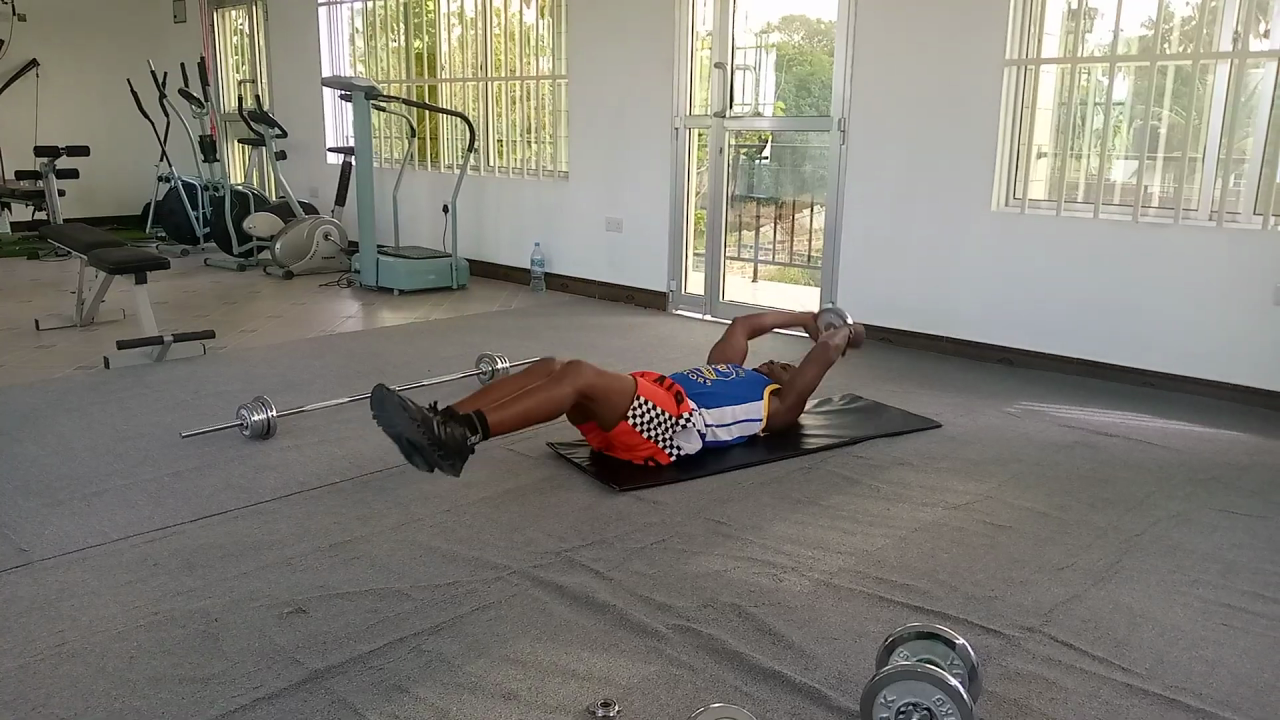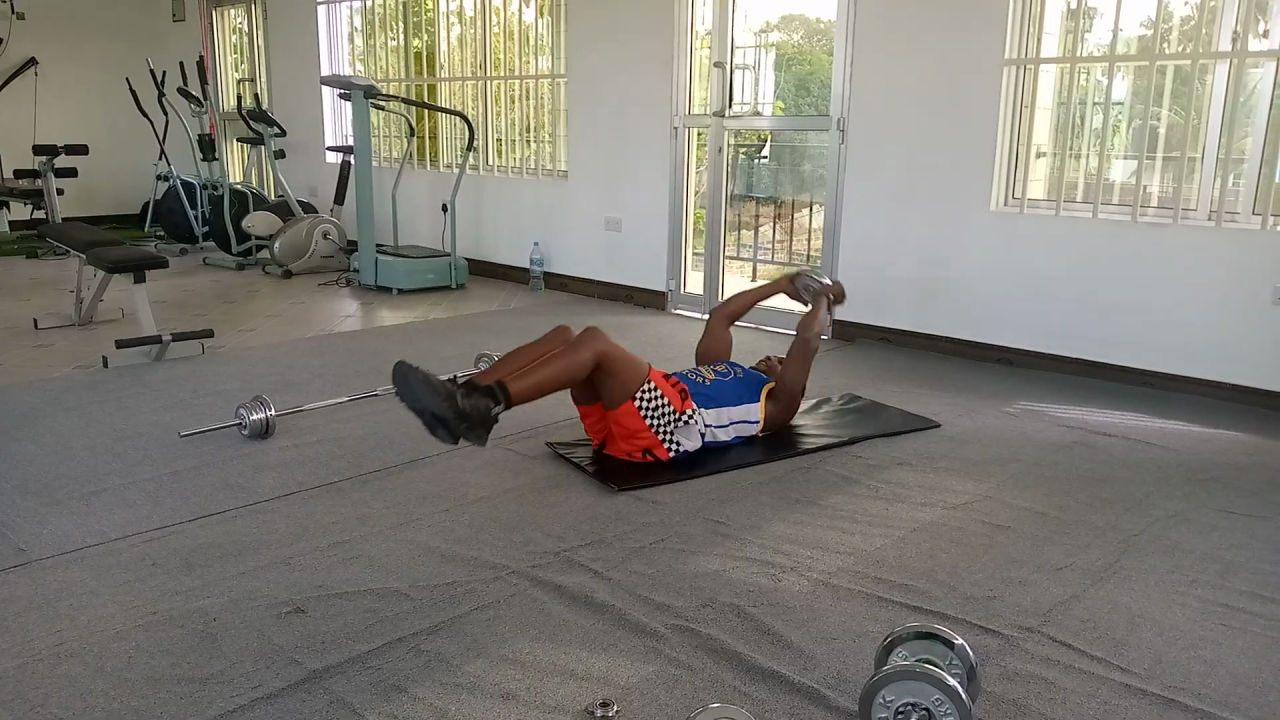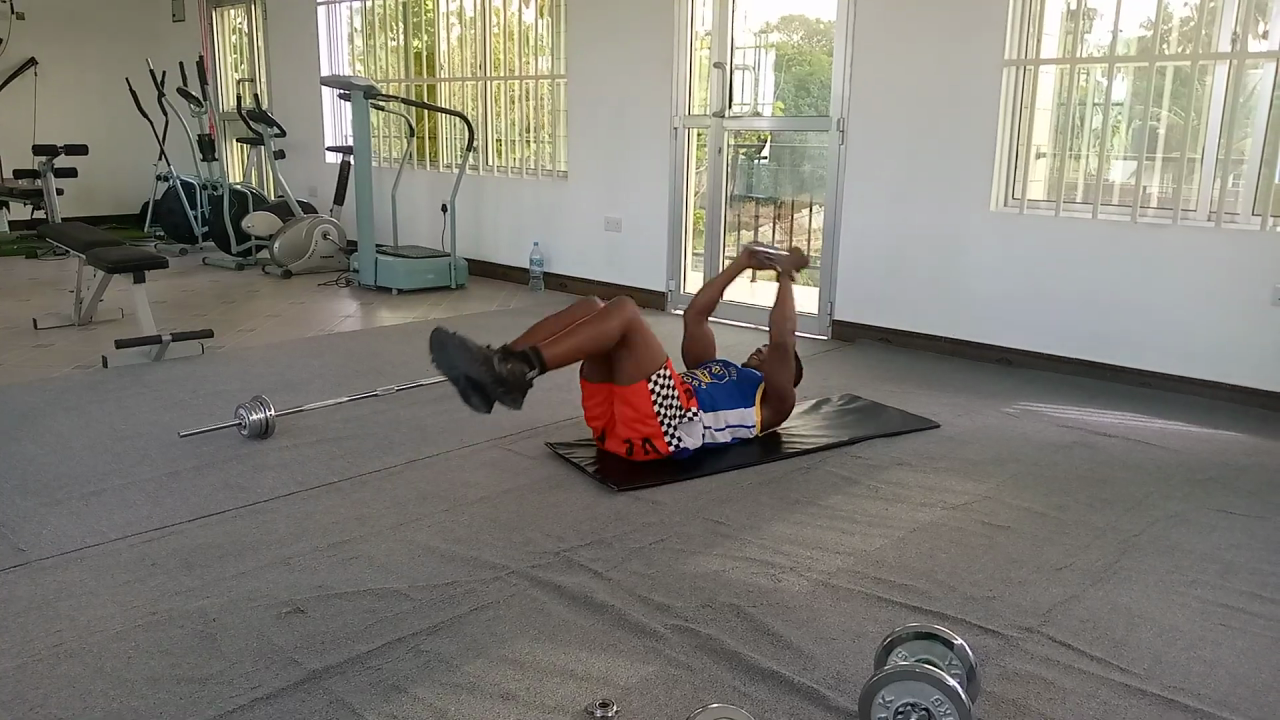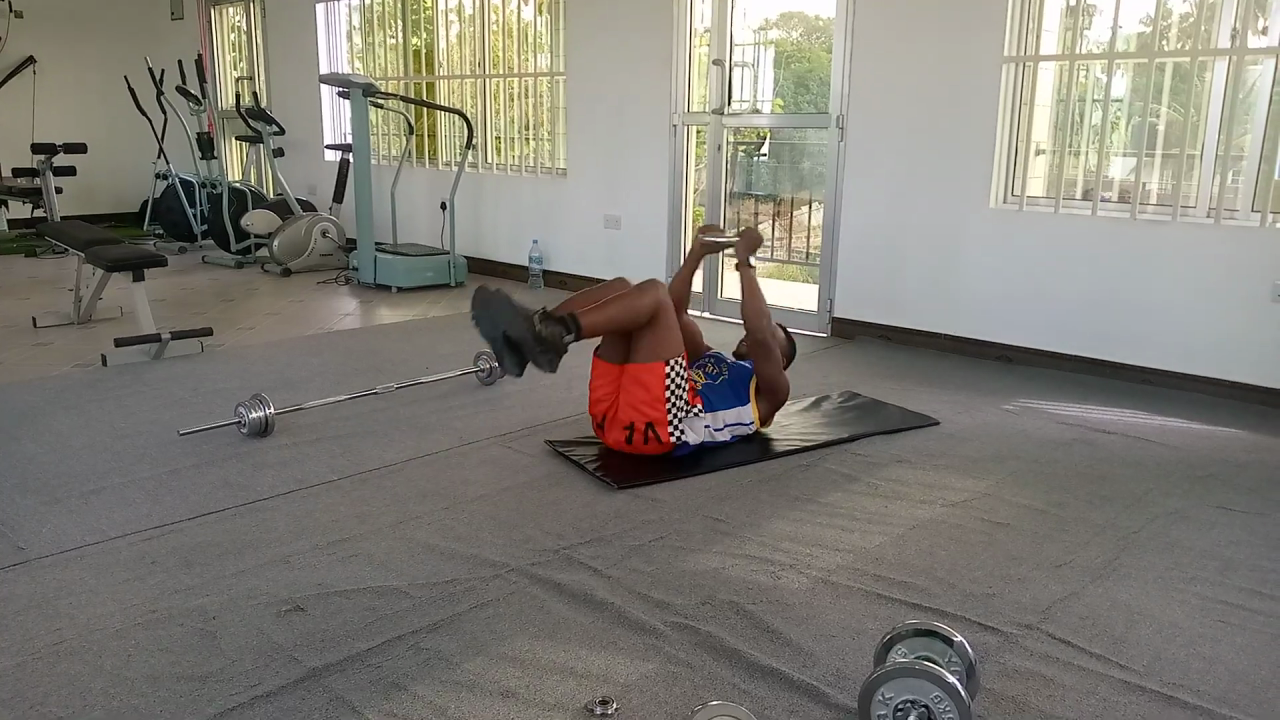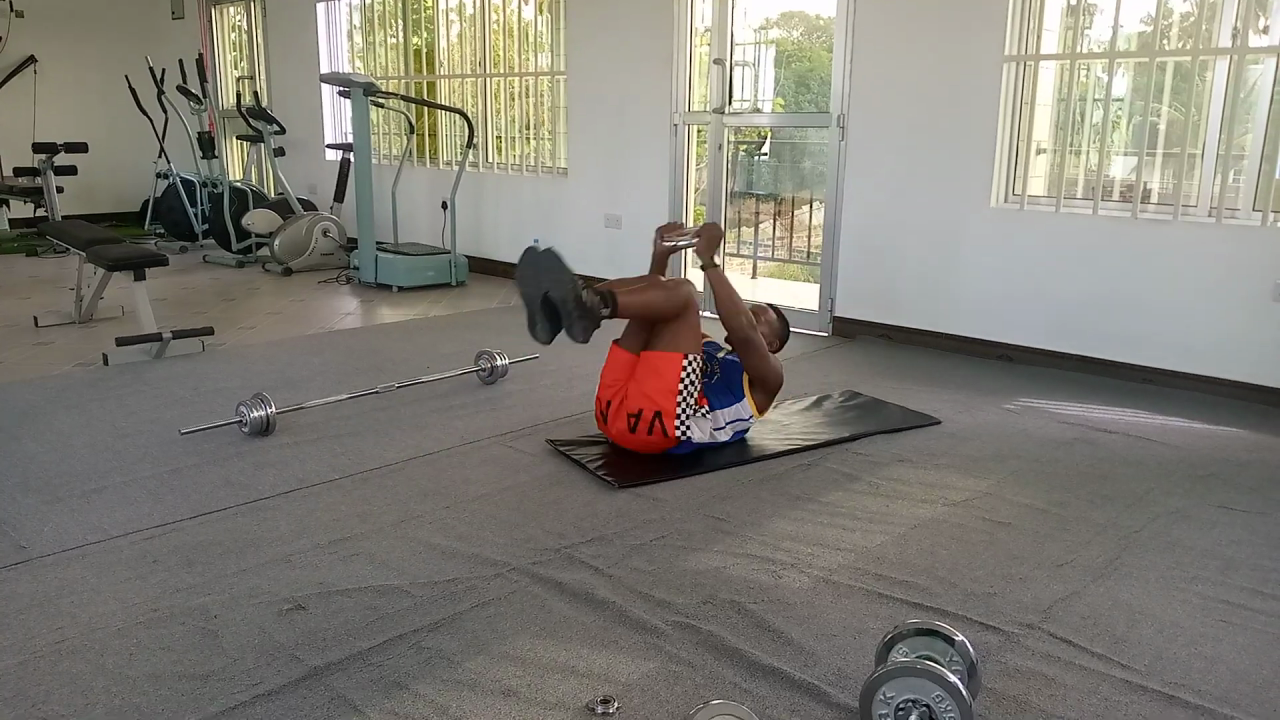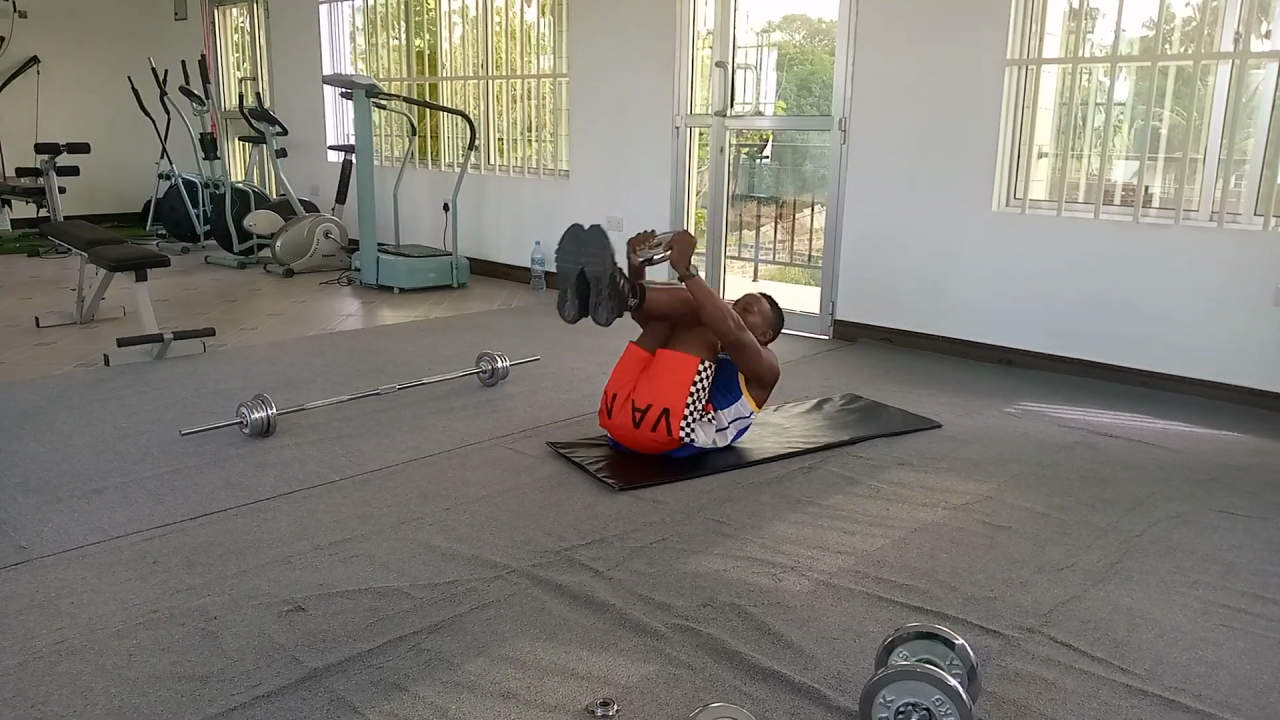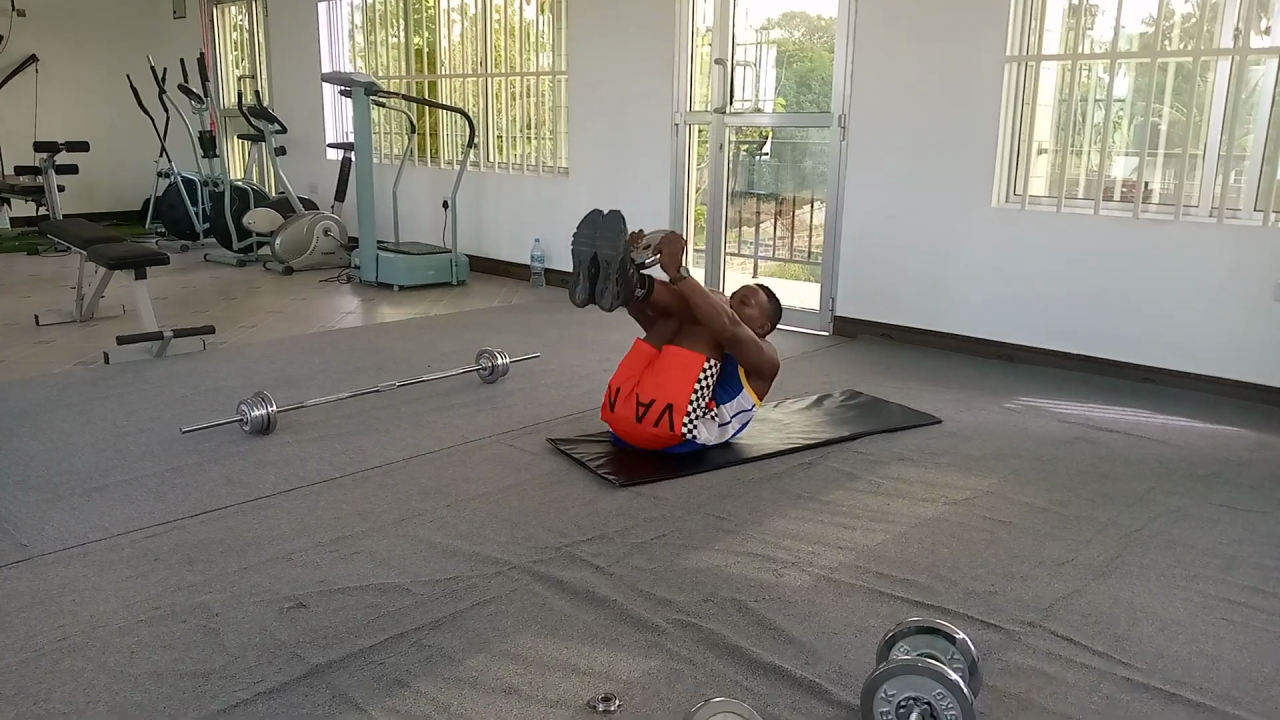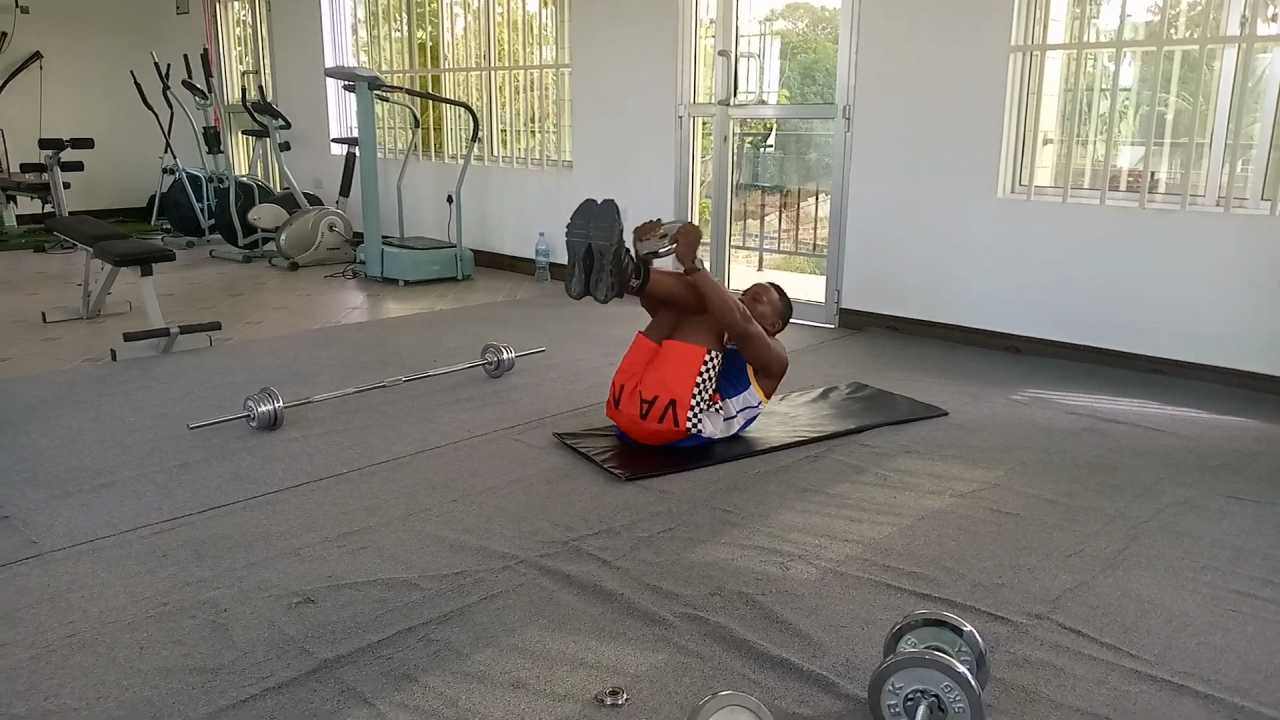
dt=0.1s
person 1, frame 1
left shoulder: (778, 402)
right shoulder: (733, 374)
left elbow: (819, 360)
right elbow: (742, 326)
left wrist: (840, 337)
right wrist: (808, 321)
left hip: (669, 432)
left knee: (577, 375)
right knee: (551, 370)
left ankle: (461, 435)
right ankle: (447, 423)
person 1, frame 2
left shoulder: (776, 404)
right shoulder: (723, 371)
left elbow: (804, 346)
right elbow: (721, 315)
left wrist: (821, 303)
right wrist: (780, 285)
left hip: (664, 430)
right hip: (616, 424)
left knee: (593, 341)
right knee: (562, 335)
left ankle: (484, 406)
right ankle: (468, 395)
person 1, frame 3
left shoulder: (772, 402)
right shoulder: (717, 368)
left elbow: (783, 340)
right elbow: (697, 312)
left wrist: (786, 280)
right wrist: (739, 265)
left hip: (660, 434)
right hip: (614, 423)
left knee: (621, 310)
right knee: (590, 308)
left ankle: (520, 369)
right ankle: (501, 362)
person 1, frame 4
left shoulder: (768, 389)
right shoulder: (707, 358)
left elbow: (760, 335)
right elbow: (677, 310)
left wrist: (745, 265)
right wrist: (697, 254)
left hip: (664, 426)
right hip: (614, 417)
left knee: (652, 293)
right knee: (620, 289)
left ankle: (553, 337)
right ankle: (538, 331)
person 1, frame 5
left shoulder: (766, 375)
right shoulder: (706, 351)
left elbow: (742, 330)
left wrist: (710, 263)
right wrist: (662, 255)
left hip: (664, 426)
right hip: (617, 412)
left knee: (683, 292)
right knee: (651, 300)
left ankle: (585, 308)
right ankle: (572, 305)
person 1, frame 6
left shoulder: (763, 368)
right shoulder: (711, 349)
left elbow: (731, 331)
right elbow: (644, 312)
left wrist: (685, 271)
right wrist: (636, 267)
left hip: (667, 428)
right hip: (621, 412)
left knee: (701, 309)
left ankle: (612, 292)
right ankle: (589, 294)
person 1, frame 7
left shoulder: (762, 361)
right shoulder: (711, 348)
left elbow: (727, 327)
right elbow: (641, 310)
left wrist: (676, 271)
left hip: (670, 425)
right hip: (623, 410)
left knee: (707, 310)
left ankle: (623, 282)
right ankle: (599, 280)
person 1, frame 8
left shoulder: (771, 359)
right shoulder: (715, 342)
left elbow: (739, 322)
right elbow: (651, 299)
left wrist: (691, 263)
right wrist: (645, 255)
left hip: (673, 419)
right hip: (628, 404)
left knee: (709, 300)
left ankle: (621, 273)
right ankle: (604, 272)
